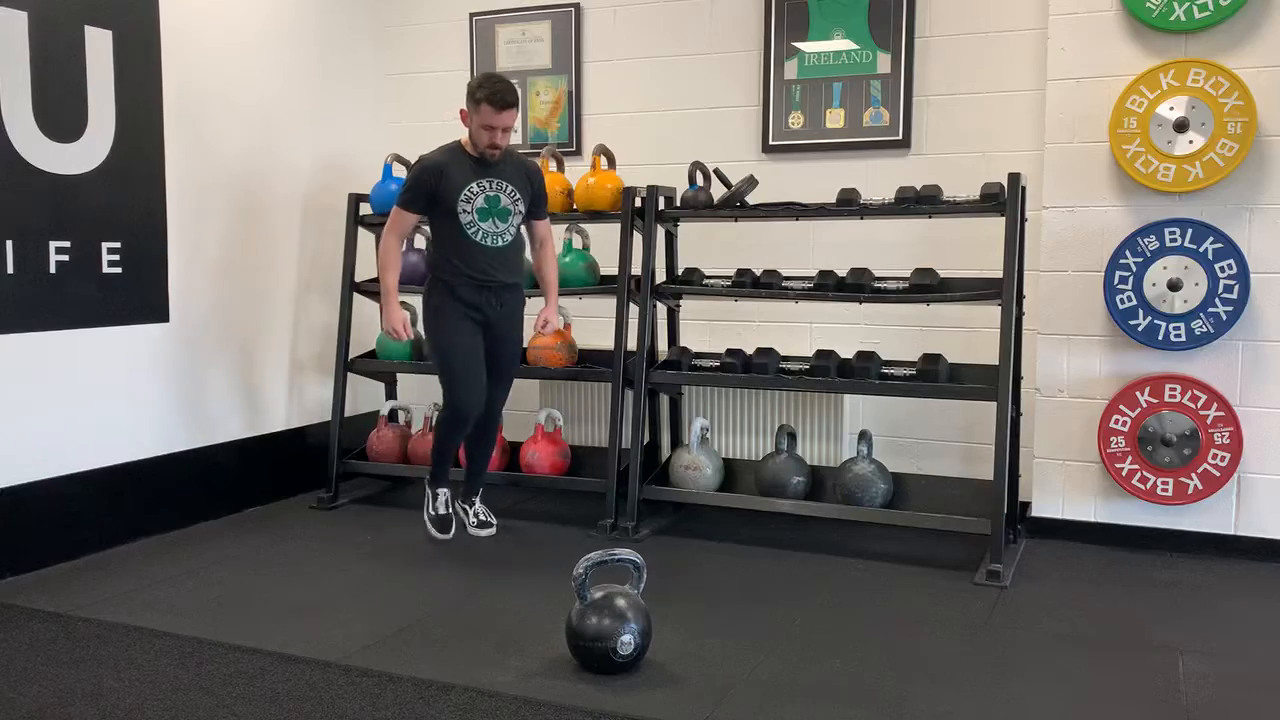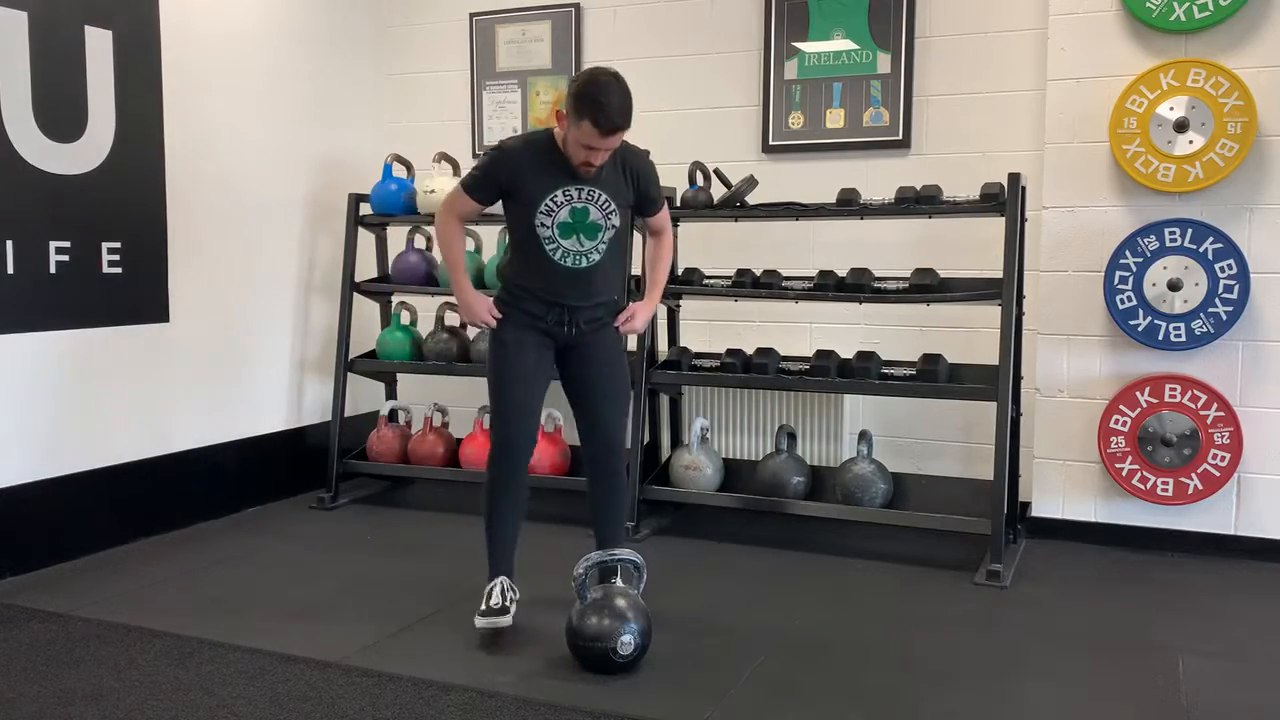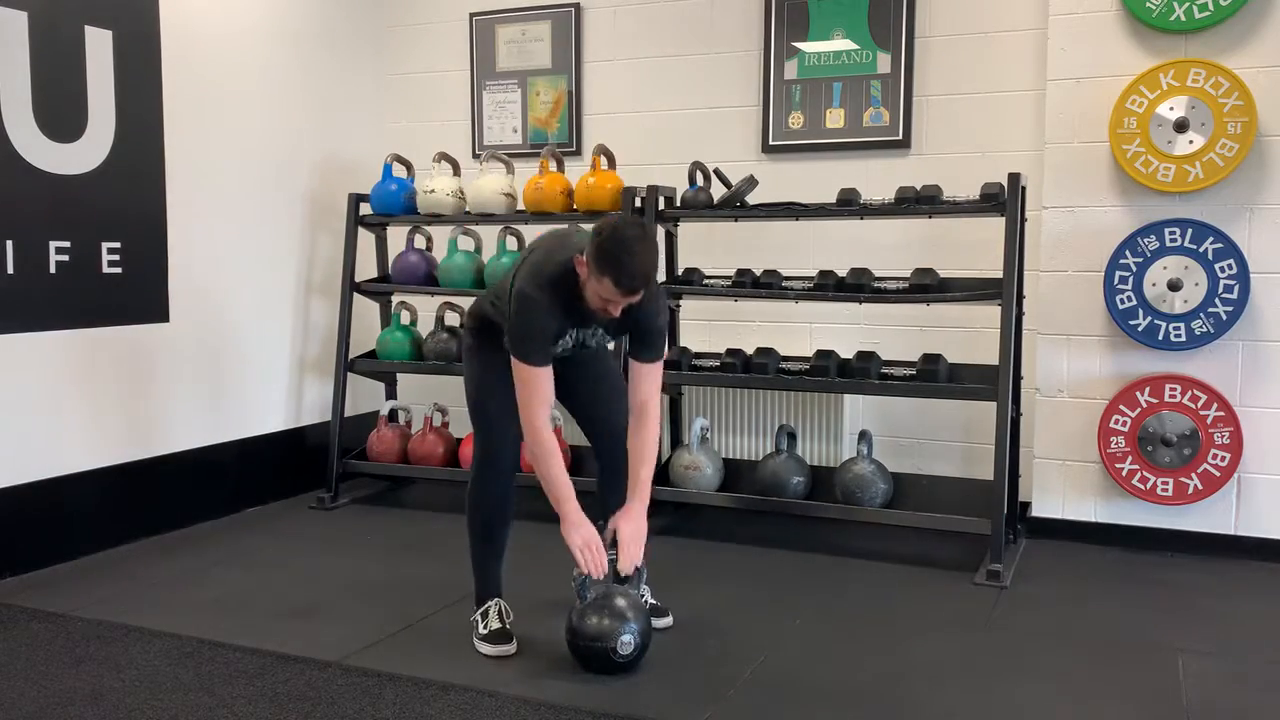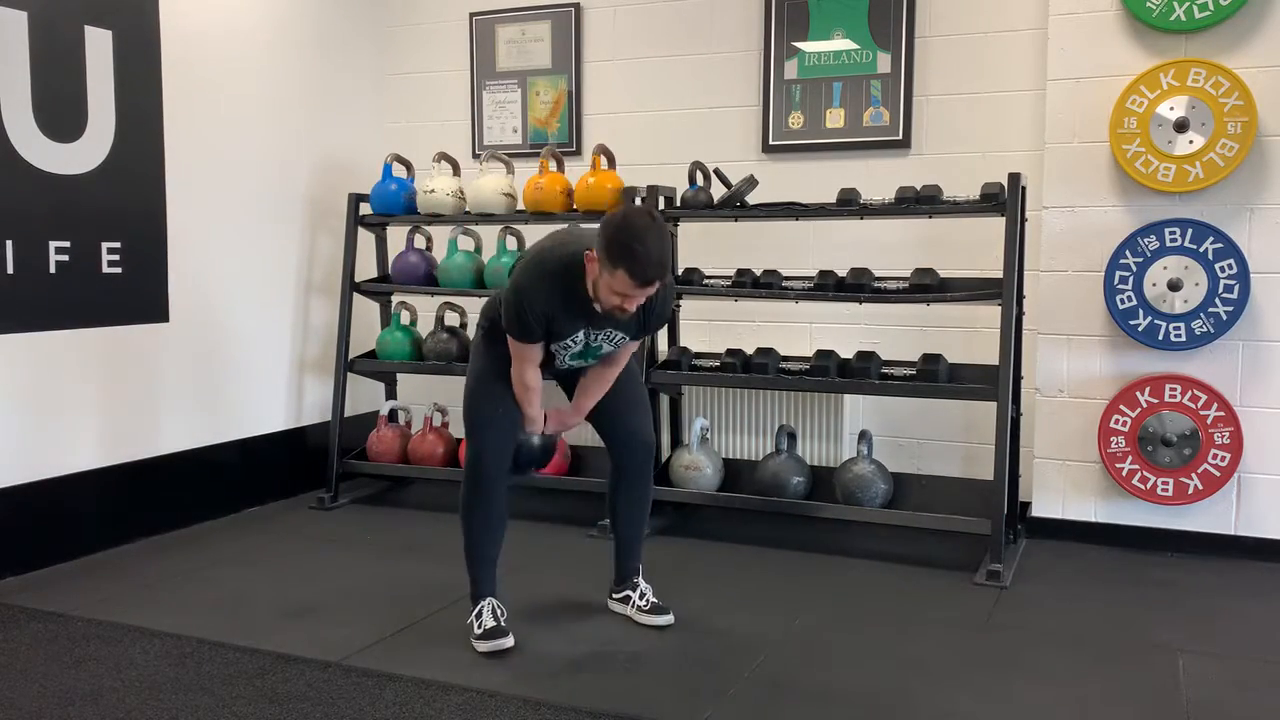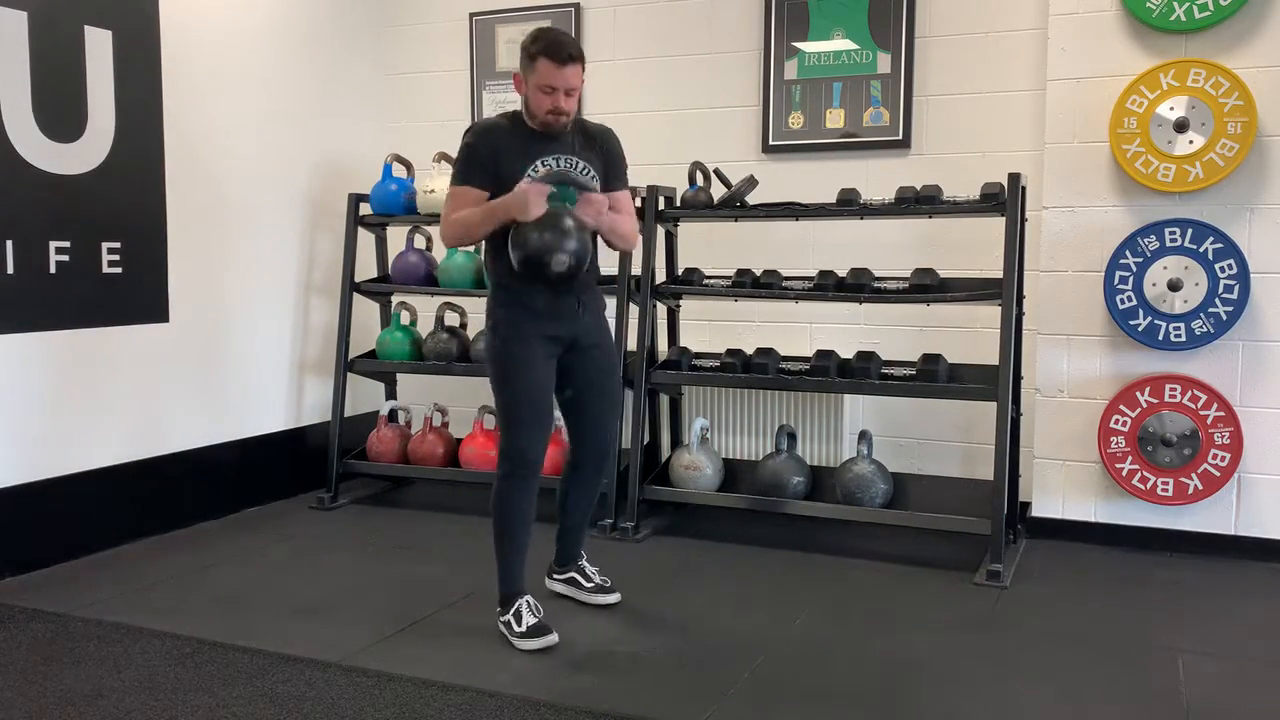
dt=1s
person 1, frame 1
left shoulder: (526, 172)
right shoulder: (435, 168)
left elbow: (542, 241)
right elbow: (393, 236)
left wrist: (551, 301)
right wrist: (390, 303)
left hip: (506, 306)
right hip: (452, 304)
left knee: (490, 410)
right knee: (465, 402)
left ankle: (470, 496)
right ankle: (438, 483)
person 1, frame 2
left shoulder: (634, 167)
right shoulder: (513, 158)
left elbow: (660, 231)
right elbow: (450, 215)
left wrist: (649, 300)
right wrist: (464, 293)
left hip: (598, 324)
right hip: (522, 321)
left knee: (608, 450)
right knee: (512, 444)
left ankle: (611, 576)
right ankle: (501, 579)
person 1, frame 3
left shoulder: (646, 299)
right shoulder: (538, 290)
left elbow: (644, 410)
right elbow: (536, 423)
left wrist: (636, 511)
right wrist: (572, 519)
left hip: (577, 351)
right hip: (496, 340)
left knee: (619, 443)
right knee: (497, 455)
left ankle: (627, 579)
right ankle: (488, 603)
person 1, frame 4
left shoulder: (656, 292)
right shoulder: (537, 278)
left elbow: (613, 361)
right elbow: (526, 369)
left wrist: (571, 417)
right wrist: (533, 424)
right hip: (510, 346)
left knee: (638, 446)
right knee: (487, 460)
left ankle: (627, 584)
right ankle: (484, 603)
person 1, frame 5
left shoulder: (600, 142)
right shoulder: (489, 139)
left elbow: (630, 238)
right elbow: (451, 229)
left wrist: (602, 214)
right wrist: (509, 204)
left hip: (586, 313)
right hip: (521, 318)
left knee: (597, 447)
right knee: (524, 455)
left ankle: (568, 565)
right ankle: (511, 599)
